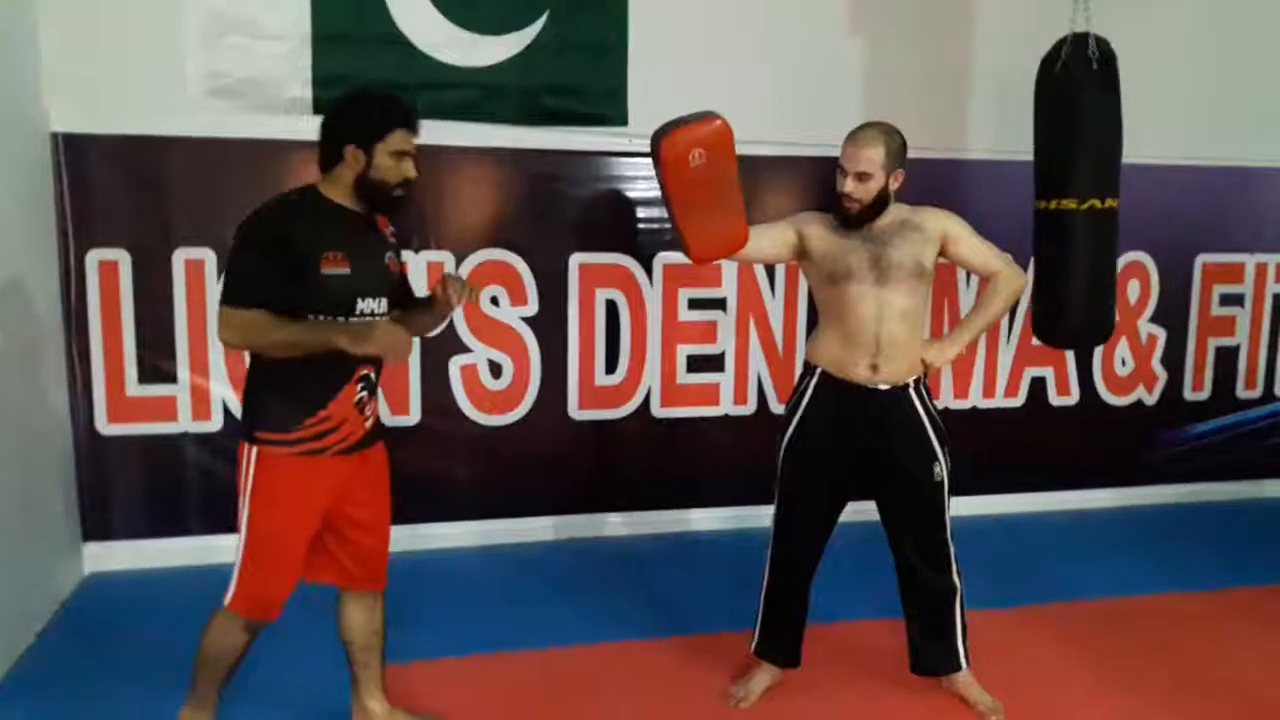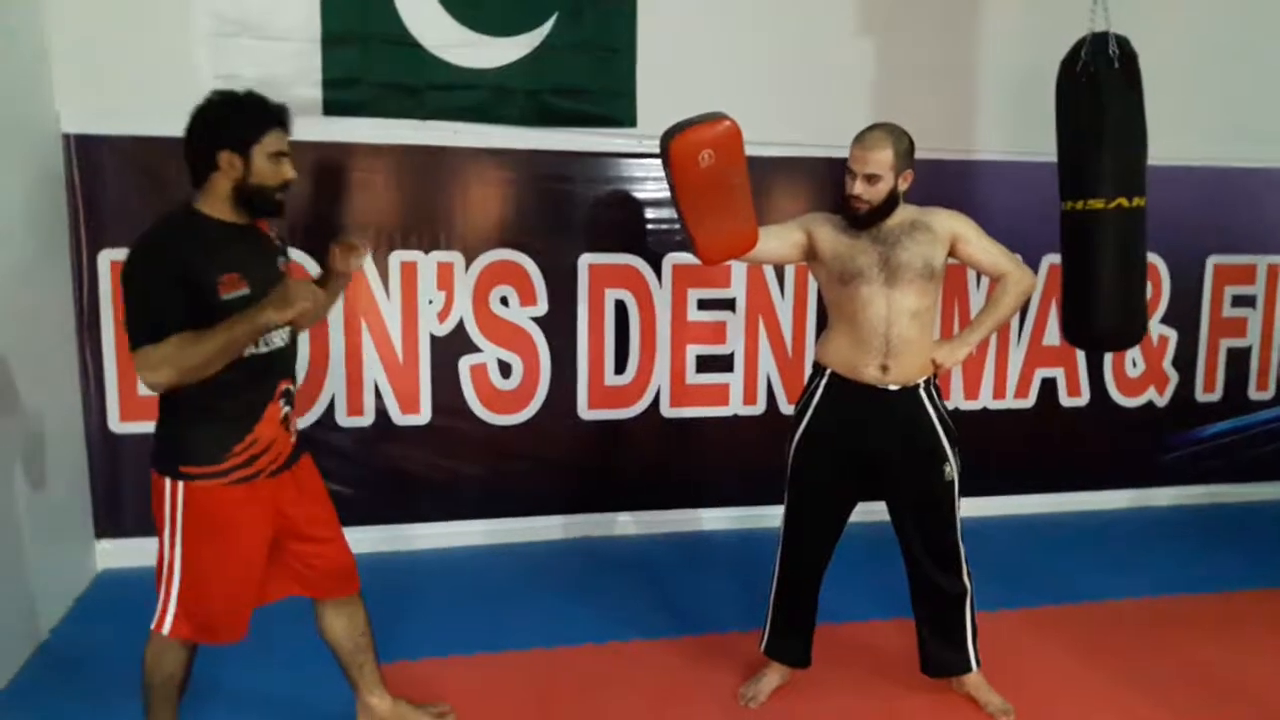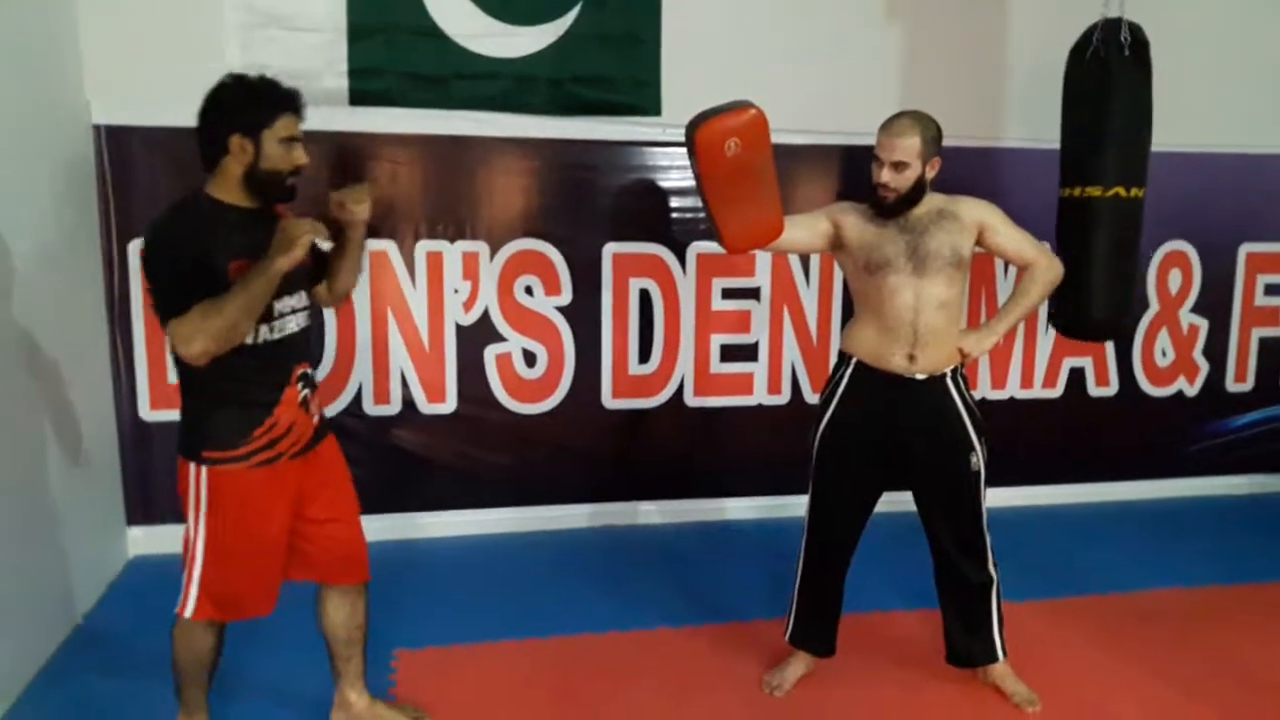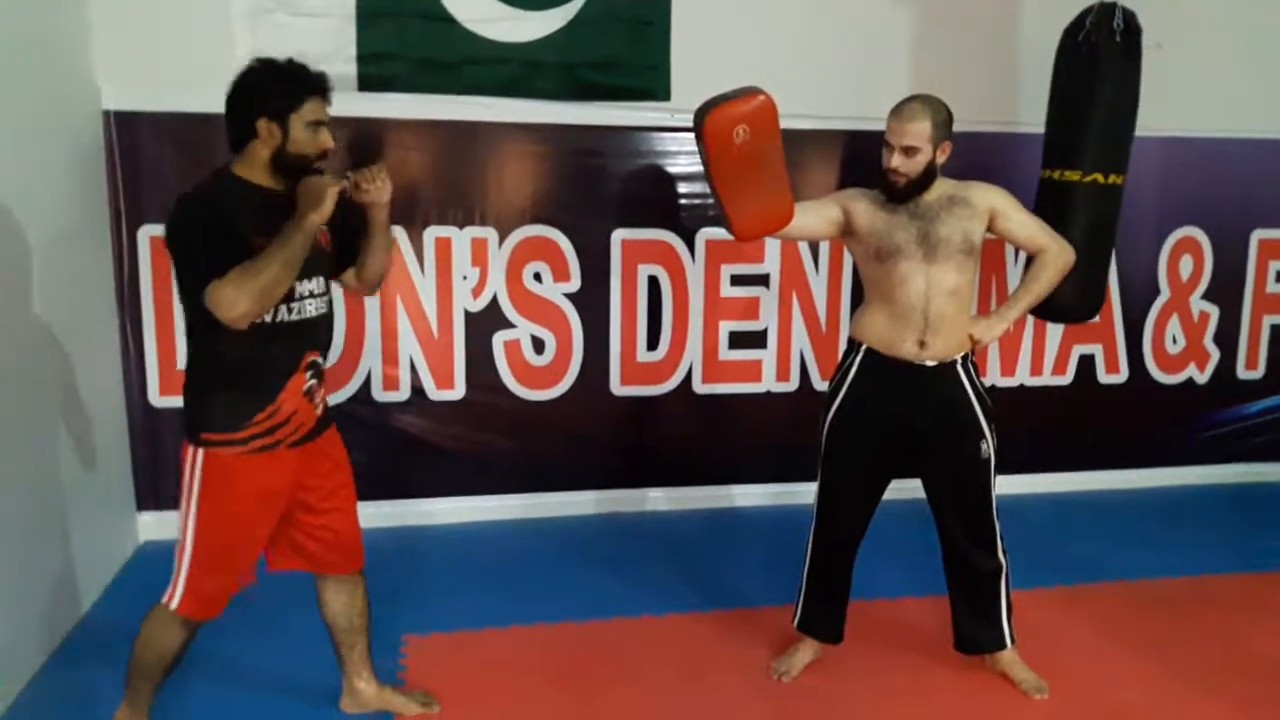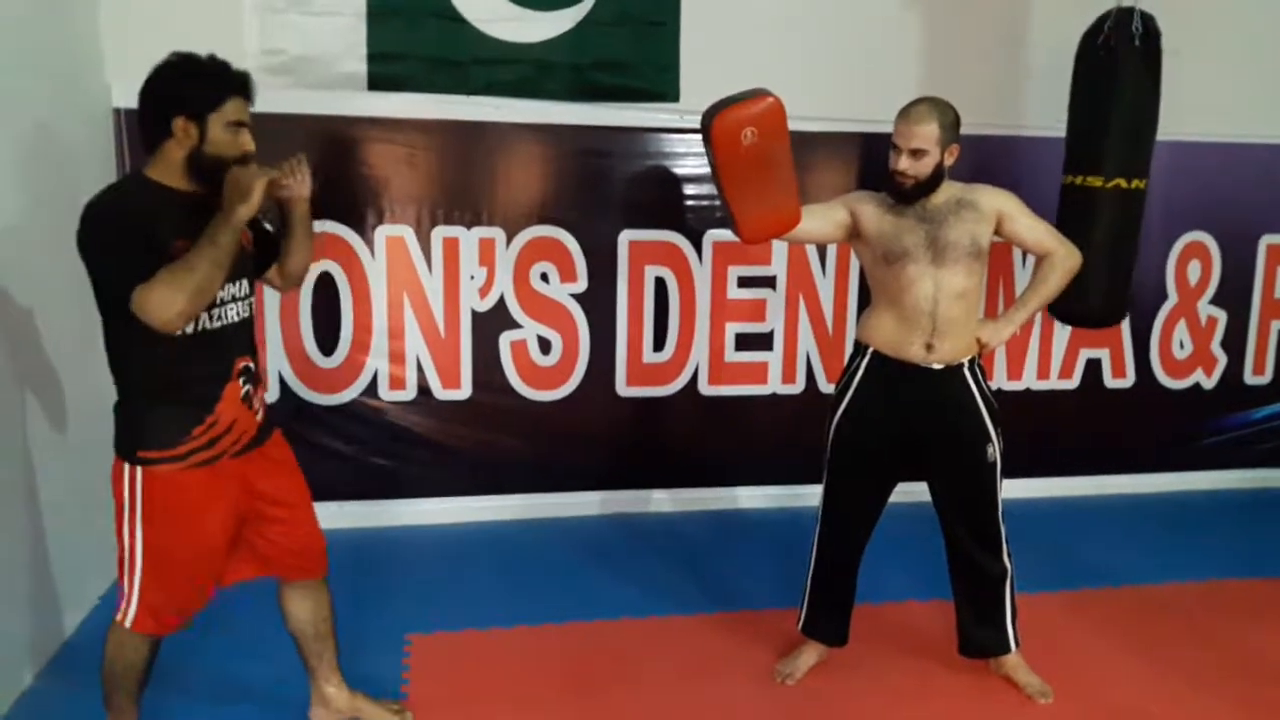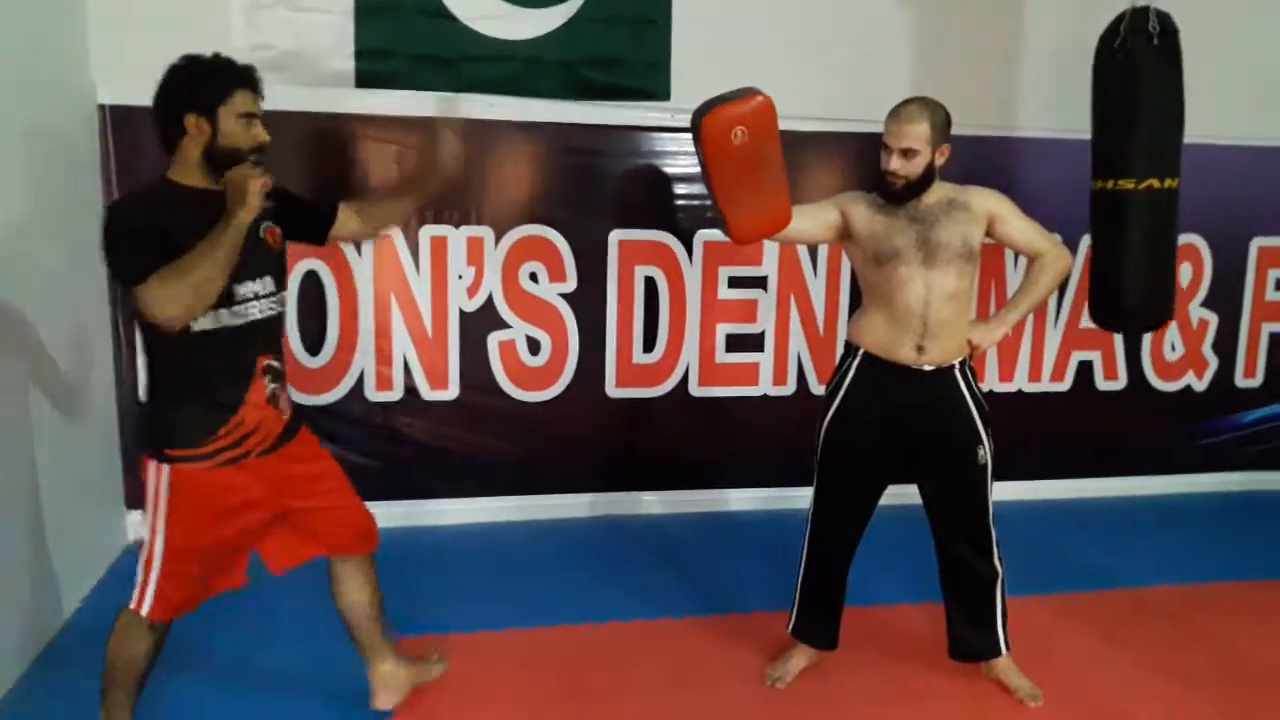
dt=0.5s
person 1, frame 1
left shoulder: (378, 230)
right shoulder: (280, 225)
left elbow: (399, 318)
right elbow: (236, 328)
left wrist: (439, 305)
right wrist: (344, 335)
left hip: (360, 441)
right hip: (285, 446)
left knee: (365, 576)
right knee: (255, 594)
person 1, frame 2
left shoulder: (258, 235)
right shoulder: (165, 250)
right elbow: (158, 369)
left wrist: (332, 281)
right wrist: (262, 313)
left hip: (281, 459)
right hip: (208, 474)
left knee: (335, 580)
right knee: (185, 616)
person 1, frame 3
left shoulder: (277, 218)
right shoulder: (179, 234)
left elbow: (331, 289)
right elbow: (194, 344)
left wrist: (353, 230)
right wrist: (276, 261)
left hip: (308, 438)
right hip: (230, 455)
left knee: (344, 567)
right knee: (213, 597)
person 1, frame 4
left shoulder: (313, 201)
right shoulder: (204, 211)
left elbow: (367, 278)
right elbow: (237, 305)
left wrist: (377, 212)
right wrist: (305, 221)
left hip: (310, 427)
right hip: (231, 440)
left knee: (341, 558)
right knee: (196, 591)
person 1, frame 5
left shoulder: (222, 203)
right shoulder: (115, 215)
left elbow: (287, 276)
right elbow: (169, 308)
left wrist: (297, 207)
right wrist: (232, 215)
left hip: (253, 437)
right hip: (168, 457)
left knee: (303, 562)
right knee: (150, 606)
person 1, frame 6
left shoulder: (264, 199)
right shoulder: (138, 217)
left elbow: (361, 221)
right elbow: (172, 307)
left wrist: (433, 177)
right wrist: (234, 219)
left hip: (280, 437)
right hip: (196, 455)
left knee: (352, 538)
right knee: (158, 602)
person 2, frame 1
left shoulder: (933, 226)
right shoulder: (810, 230)
left elbow: (1009, 276)
right elbow: (731, 243)
left wrist: (955, 341)
left hip: (903, 407)
right hip: (826, 403)
left knee: (927, 547)
right knee: (794, 542)
left ankle: (950, 665)
right ankle: (772, 658)
person 2, frame 2
left shoulder: (942, 227)
right shoulder: (819, 231)
left elbow: (1018, 277)
left wrist: (964, 342)
left hip: (912, 408)
right hip: (836, 404)
left knee: (937, 547)
right knee: (804, 542)
left ankle: (960, 667)
right ankle: (783, 658)
person 2, frame 3
left shoulder: (969, 215)
right shoulder: (847, 220)
left elbow: (1046, 266)
left wrist: (991, 331)
left hip: (939, 397)
right hip: (862, 392)
left knee: (963, 537)
right knee: (830, 531)
left ankle: (987, 657)
right ankle: (807, 646)
person 2, frame 4
left shoulder: (979, 201)
right shoulder: (856, 207)
left elbow: (1058, 253)
left wrist: (1003, 318)
left hip: (950, 385)
right hip: (871, 380)
left knee: (972, 523)
right knee: (838, 518)
left ankle: (994, 644)
right ankle: (815, 633)
person 2, frame 5
left shoulder: (987, 204)
right shoulder: (864, 210)
left elbow: (1064, 255)
left wrist: (1010, 321)
left hip: (957, 387)
right hip: (877, 382)
left knee: (978, 527)
right knee: (843, 519)
left ankle: (999, 647)
right ankle: (819, 635)
person 2, frame 6
left shoulder: (979, 205)
right shoulder: (855, 210)
left elbow: (1055, 257)
left wrist: (1001, 323)
left hip: (948, 389)
right hip: (869, 384)
left knee: (968, 529)
right knee: (834, 522)
left ankle: (988, 650)
right ankle: (810, 639)
